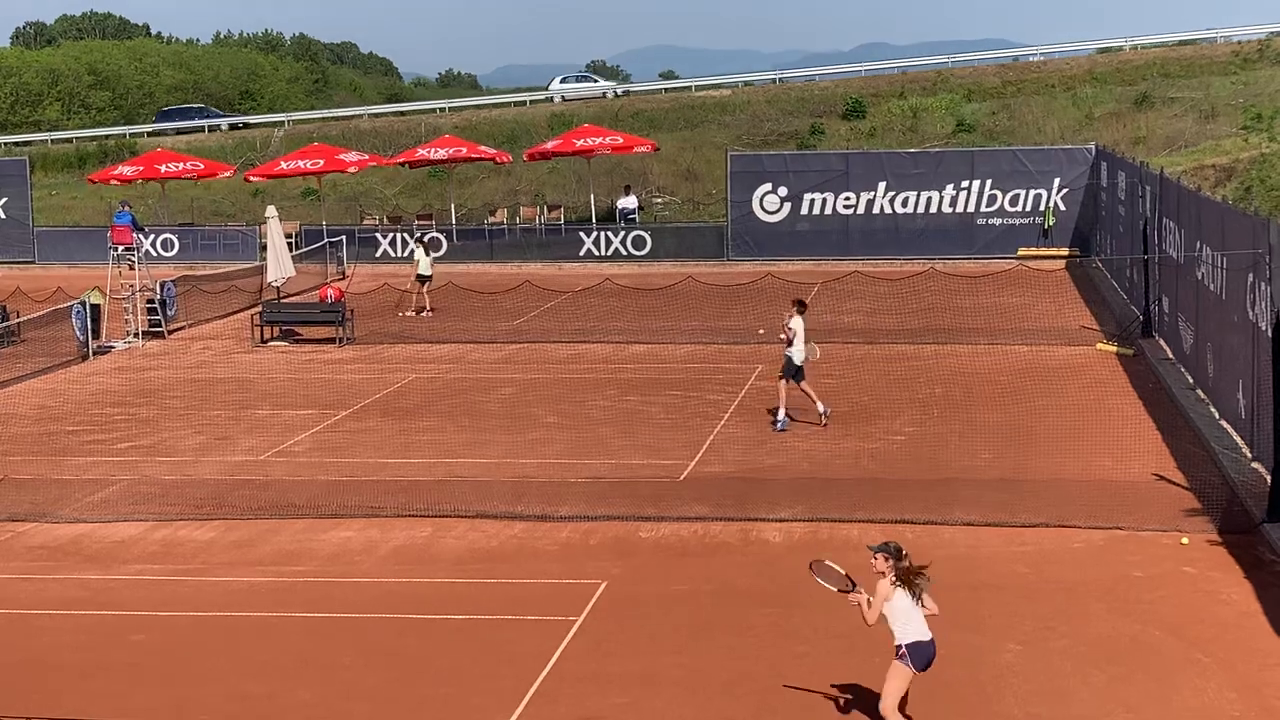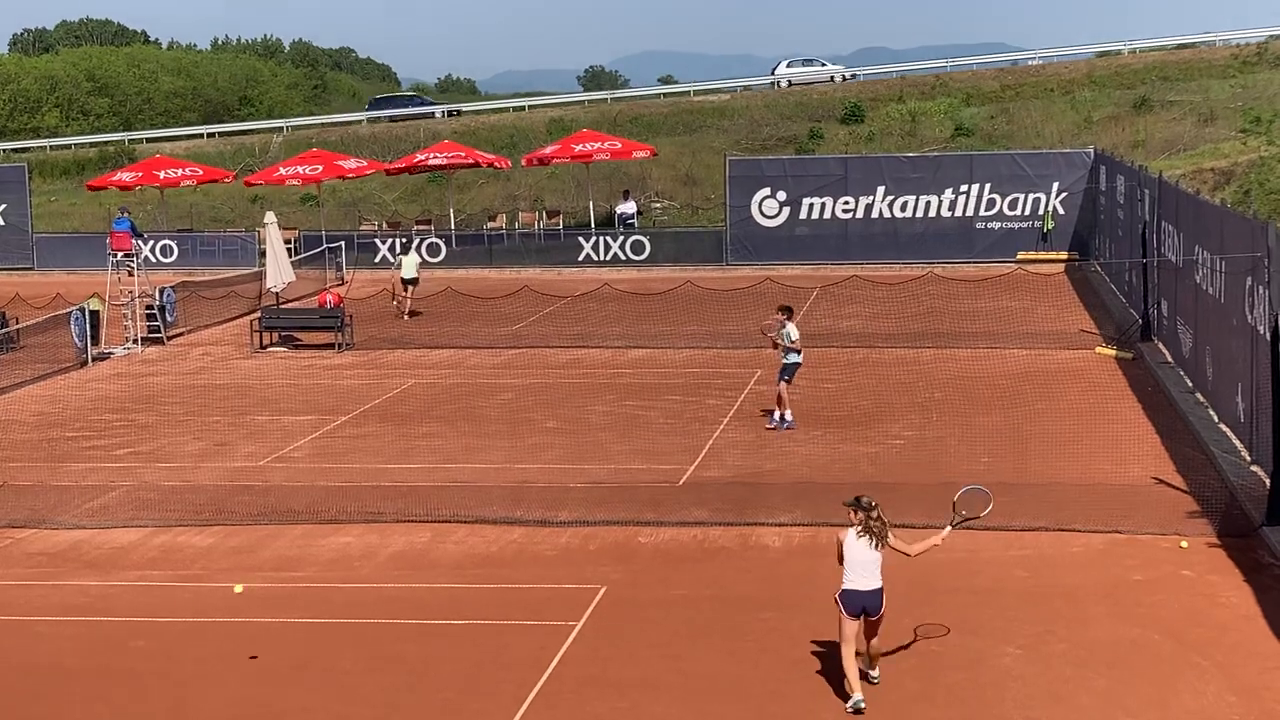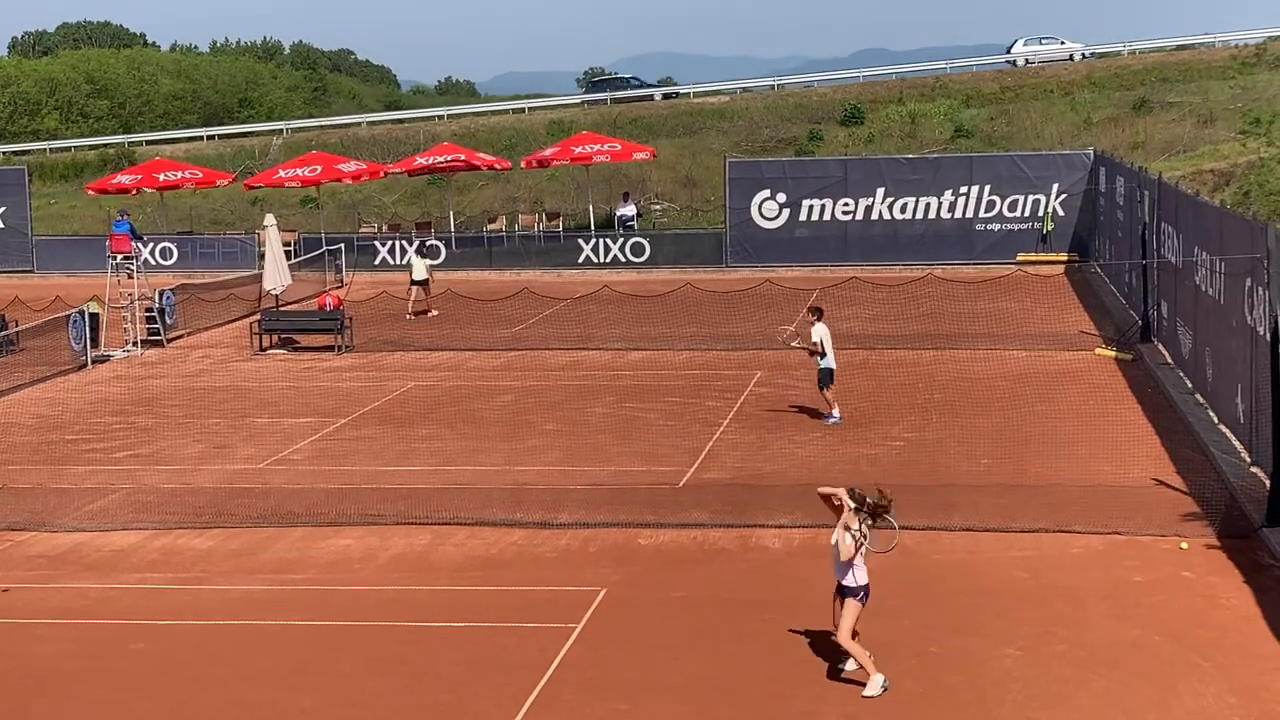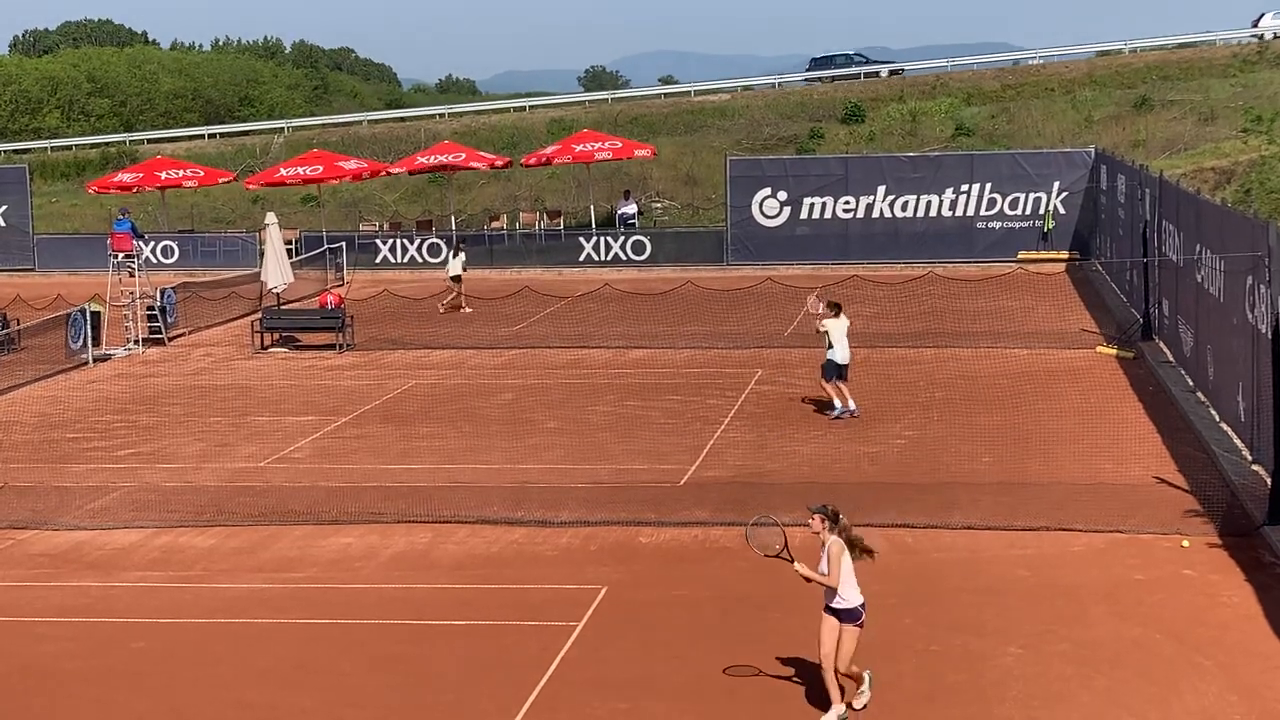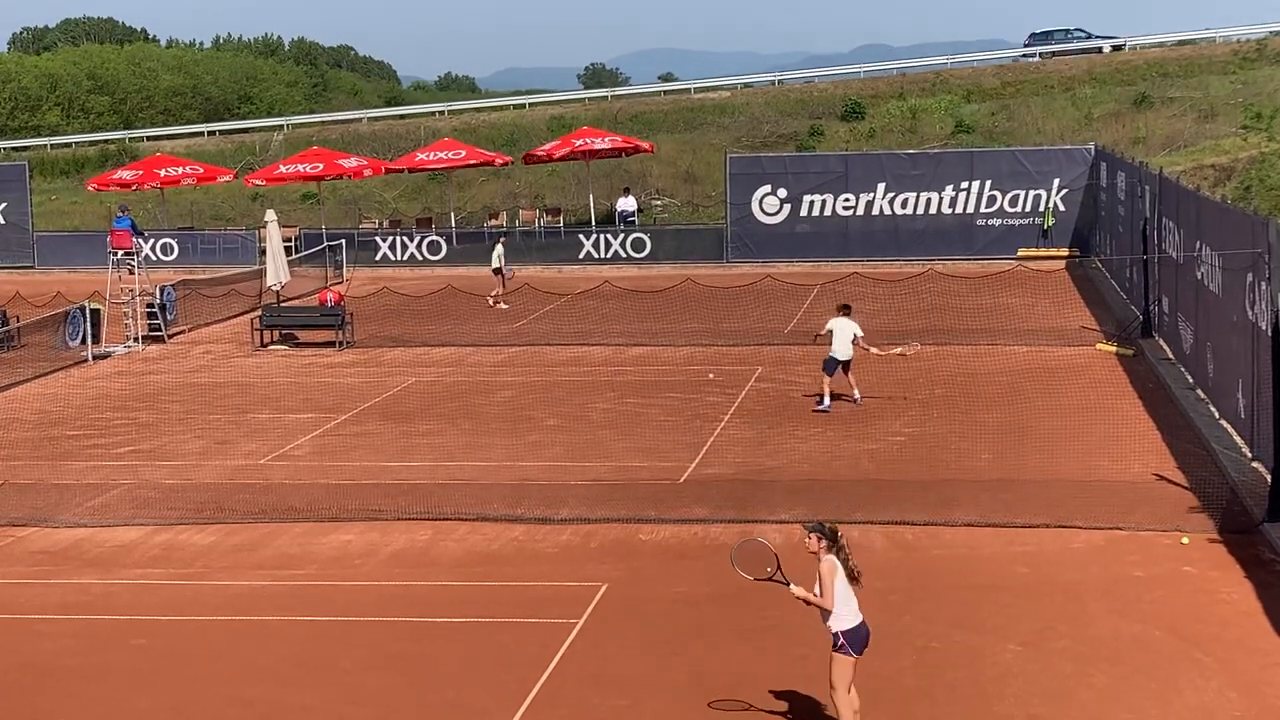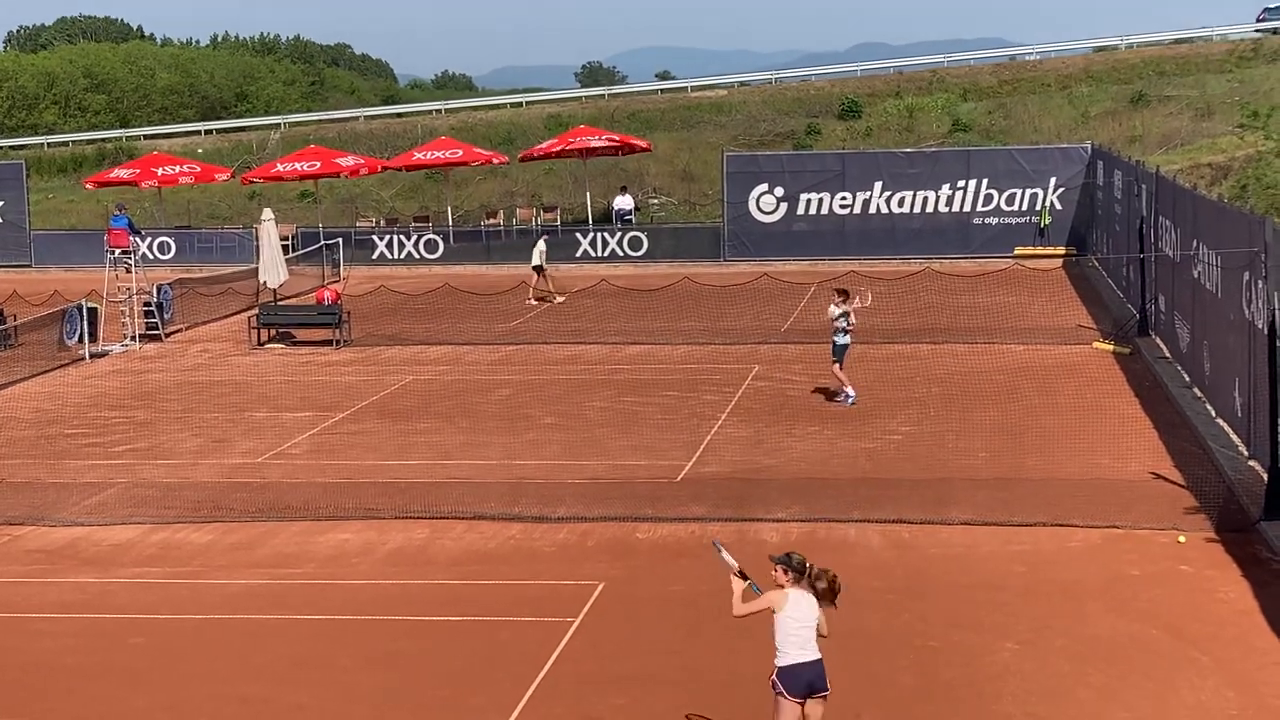
dt=0.7s
person 1, frame 1
left shoulder: (884, 584)
right shoulder: (912, 580)
left elbow: (870, 621)
right elbow: (934, 610)
left wrist: (863, 602)
left hip: (911, 649)
right hip: (928, 647)
person 1, frame 2
left shoulder: (843, 535)
right shoulder: (882, 534)
right elbow: (911, 551)
right wrist: (937, 538)
left hip: (849, 597)
right hip: (874, 596)
left knee: (847, 650)
right knee: (871, 634)
left ankle: (857, 695)
right ankle: (872, 671)
person 1, frame 3
left shoulder: (860, 530)
right shoulder: (844, 516)
left elbow: (845, 557)
right elbow: (821, 492)
left wrist: (841, 529)
right wrist: (837, 492)
left hip: (857, 589)
right hip: (842, 585)
left knee: (843, 639)
right knee: (841, 628)
left ankle: (877, 677)
right ankle: (860, 656)
person 1, frame 4
left shoulder: (835, 545)
right shoulder: (826, 544)
left elbow: (833, 582)
left wrist: (808, 573)
right wrist: (809, 573)
left hip: (852, 609)
right hip: (832, 609)
left knee: (842, 667)
right knee: (826, 660)
left ankle: (863, 680)
person 1, frame 5
left shoulder: (826, 564)
right shoulder: (833, 563)
left elbow: (828, 604)
left wrist: (805, 596)
right wrist: (810, 597)
left hip: (847, 635)
right hip: (855, 630)
left knee: (839, 695)
right knee: (846, 688)
person 1, frame 6
left shoulder: (777, 596)
right shoulder: (812, 599)
left elbow: (737, 611)
right elbow: (824, 631)
left wrist: (738, 590)
left hip: (791, 675)
right hip: (816, 671)
